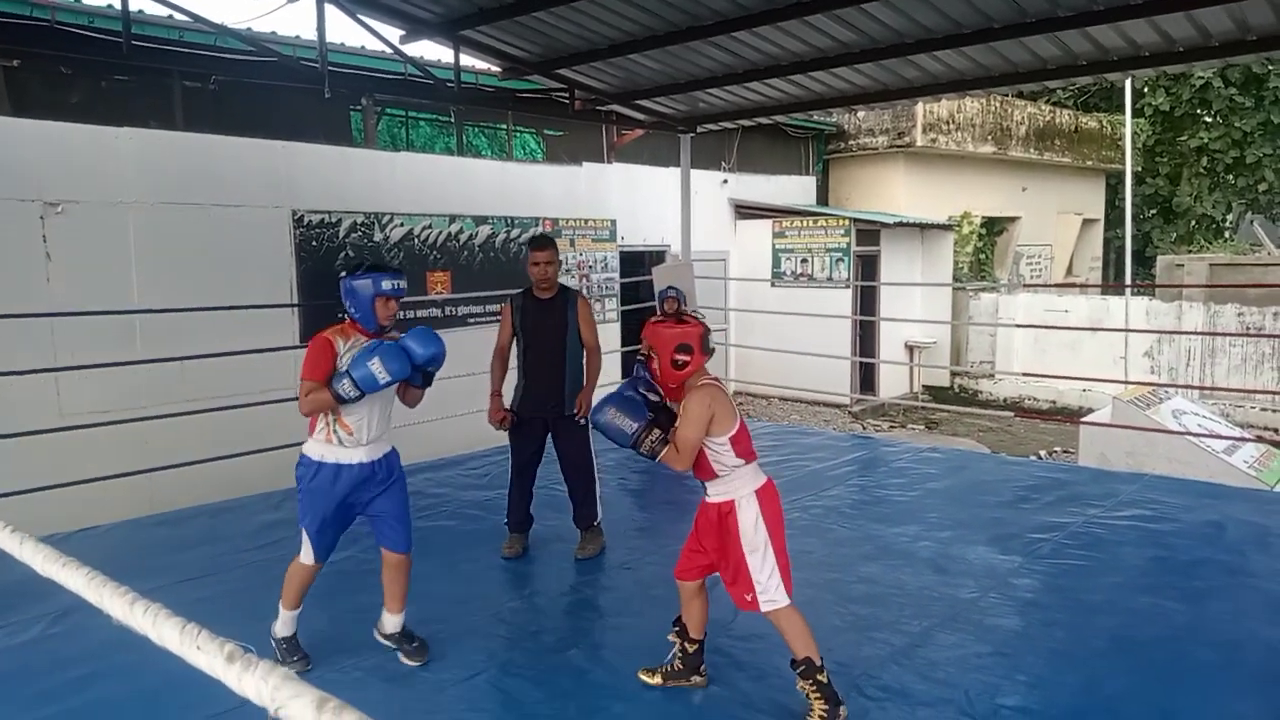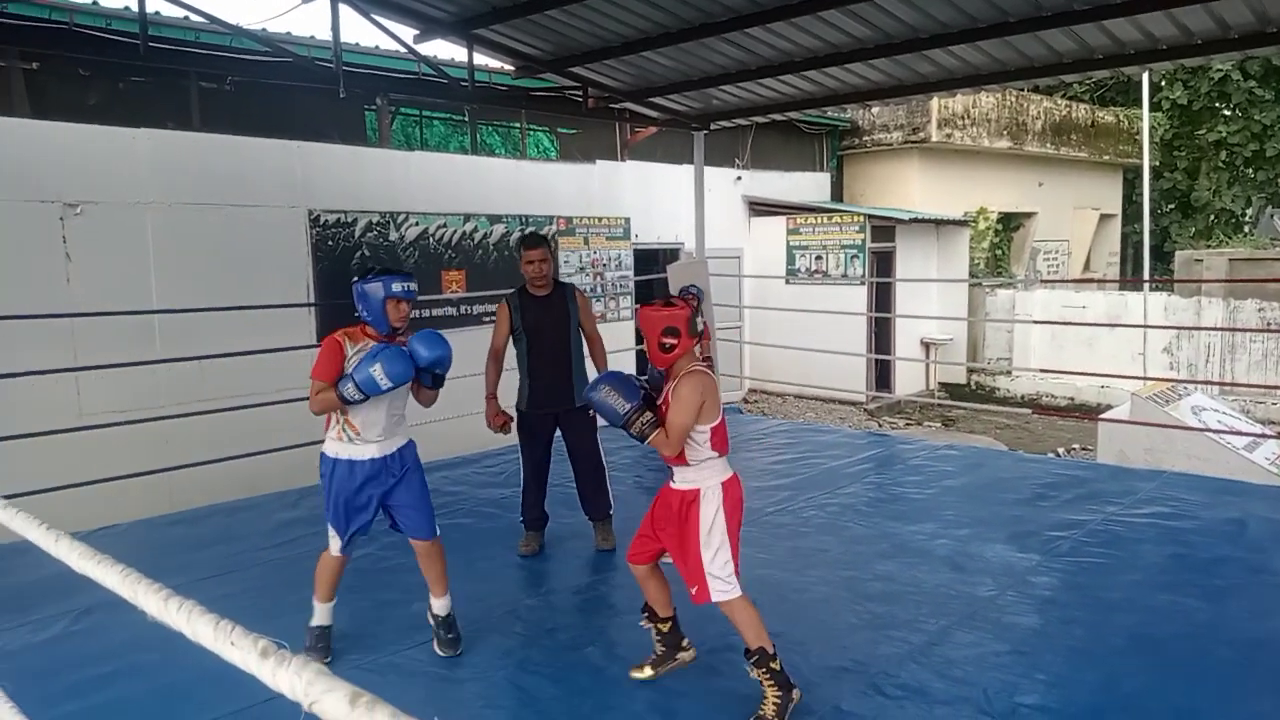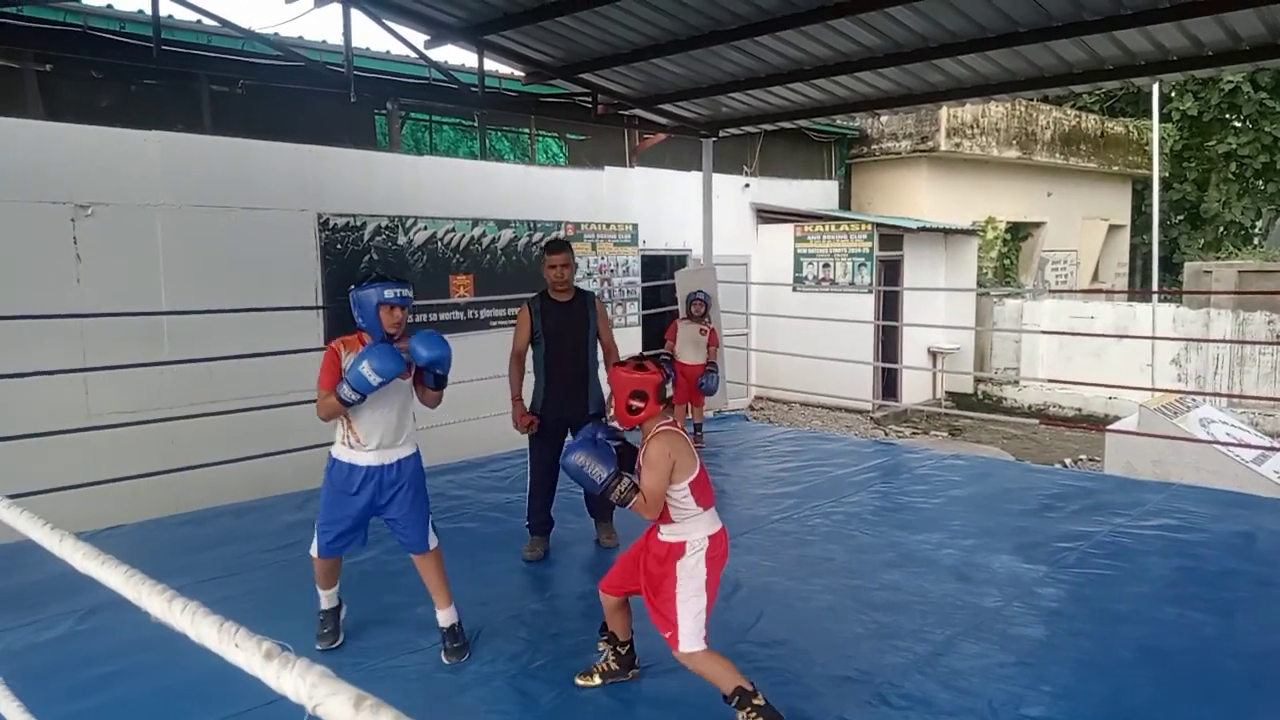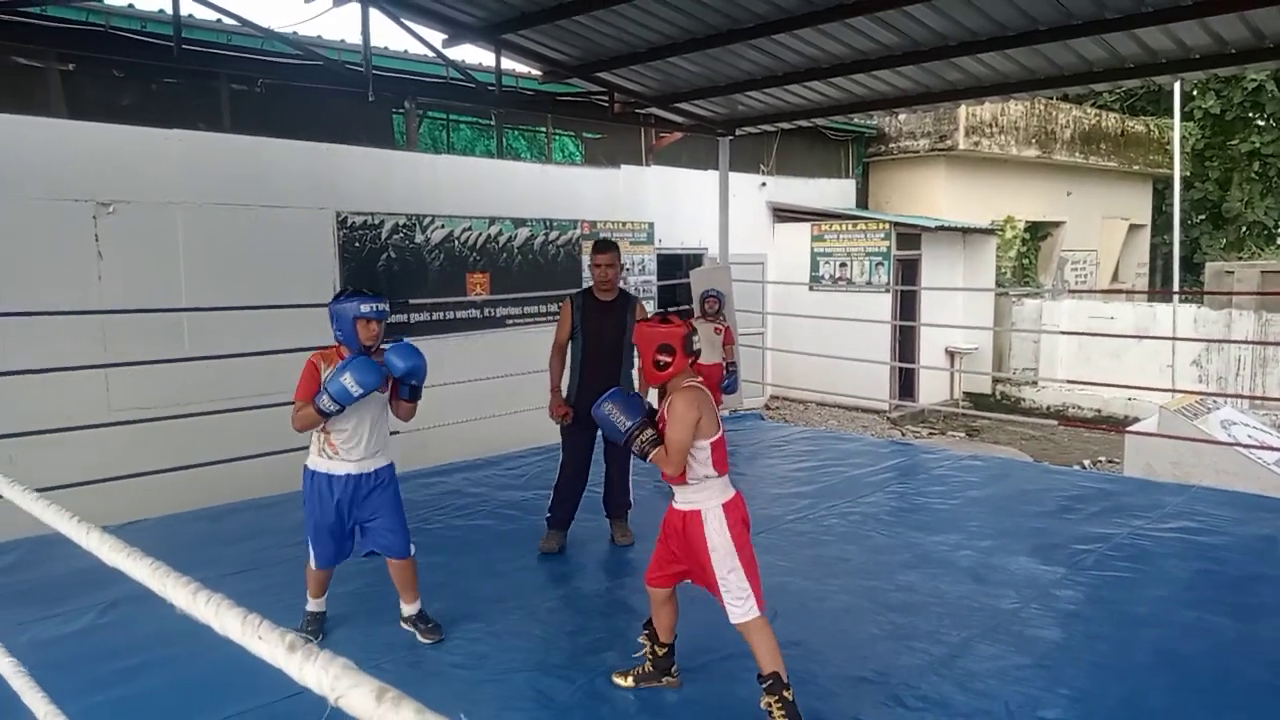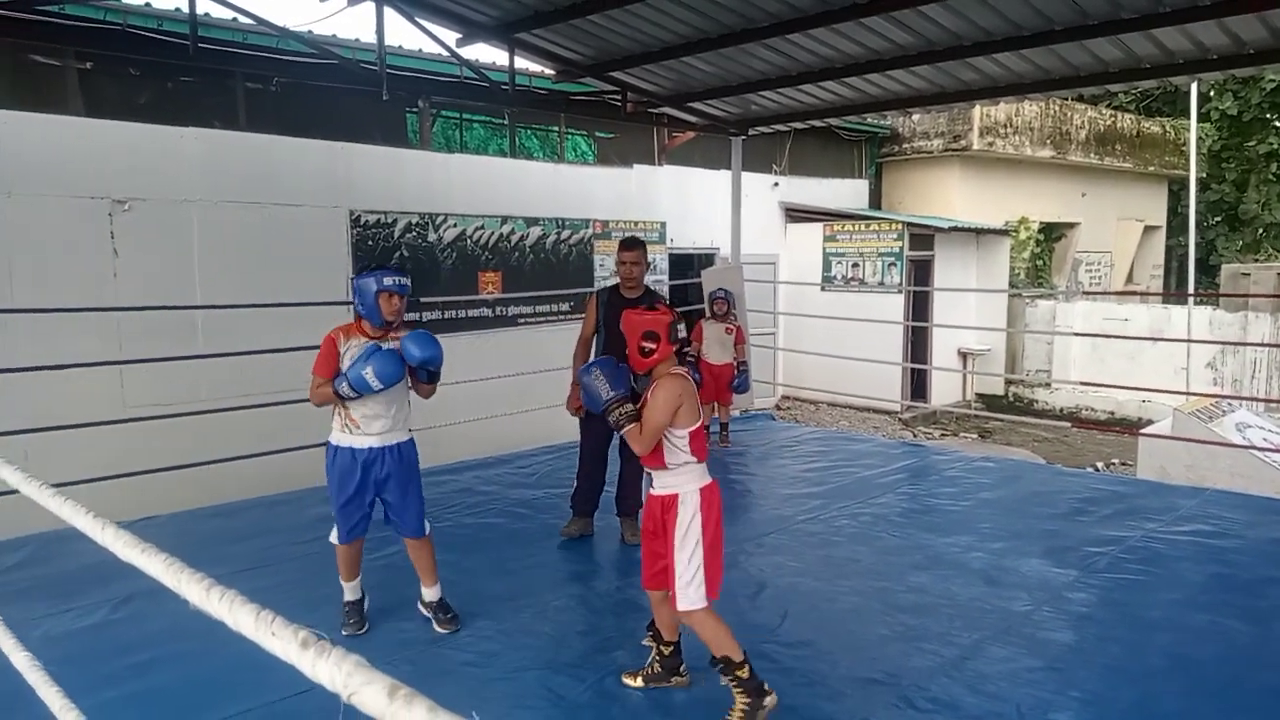
dt=0.3s
person 1, frame 1
left shoulder: (701, 397)
right shoulder: (695, 391)
left elbow: (681, 460)
right elbow: (686, 438)
left wrist: (639, 430)
right wrist: (656, 411)
left hip: (746, 503)
right hip: (718, 501)
left knee: (772, 603)
right knee: (688, 579)
right ankle: (689, 665)
person 1, frame 2
left shoulder: (692, 382)
right shoulder: (679, 376)
left elbow: (670, 446)
right elbow: (667, 426)
left wrist: (631, 412)
right wrist: (642, 402)
left hip: (709, 495)
right hip: (682, 489)
left knee: (725, 593)
right knee: (640, 561)
left ankle: (778, 684)
right ankle: (672, 644)
person 1, frame 3
left shoulder: (662, 443)
right shoulder: (655, 433)
left elbow: (651, 508)
right elbow: (648, 483)
left wrist: (611, 479)
right wrist: (619, 457)
left hip: (693, 546)
right hip: (666, 539)
left knee: (688, 650)
right knee: (611, 591)
right ankle: (621, 661)
person 1, frame 4
left shoulder: (687, 399)
right shoulder: (679, 394)
left elbow: (672, 464)
left wrist: (636, 431)
right wrist: (640, 425)
left hip: (712, 515)
right hip: (685, 509)
left knee: (744, 613)
right knee: (658, 587)
right ankle: (659, 665)
person 1, frame 5
left shoulder: (671, 386)
right shoulder: (667, 381)
left elbow: (642, 444)
right elbow: (654, 430)
left wrist: (614, 402)
right wrist: (624, 401)
left hip: (688, 500)
right hip: (665, 496)
left knee: (690, 605)
right knee: (657, 587)
right ankle: (668, 665)
person 2, frame 1
left shoulder: (394, 344)
right shoulder: (329, 343)
left elbow: (409, 400)
right elbow: (307, 404)
left wrist: (423, 372)
right wrist: (356, 382)
left hip: (379, 462)
right hip: (327, 466)
left knee: (398, 547)
right knee: (312, 555)
left ankle: (393, 628)
right ankle: (283, 633)
person 2, frame 2
left shoulder: (408, 345)
right shoulder: (340, 343)
left elbow: (426, 399)
right elbow: (317, 404)
left wrist: (434, 372)
right wrist: (359, 384)
left hip: (397, 457)
right hip: (346, 462)
left knee: (424, 536)
right knee: (336, 547)
left ankle: (441, 614)
right ankle: (320, 625)
person 2, frame 3
left shoulder: (410, 348)
right shoulder: (340, 351)
left elbow: (431, 401)
right elbow: (323, 409)
left wrist: (437, 370)
right wrist: (356, 385)
left hip: (400, 464)
right hip: (349, 467)
left knee: (422, 545)
right knee: (326, 549)
left ankle: (449, 622)
right ankle: (330, 606)
person 2, frame 4
left shoulder: (386, 362)
right shoulder: (319, 364)
left elbow: (405, 413)
right elbow: (299, 421)
left wrist: (412, 383)
right wrist: (335, 397)
left hip: (375, 474)
right hip: (327, 478)
left knee: (399, 551)
right knee: (323, 560)
left ankle: (412, 612)
right ankle: (315, 611)
person 2, frame 5
left shoulder: (407, 341)
right shoulder: (339, 340)
left elbow: (424, 392)
right elbow: (317, 395)
left wrist: (429, 369)
right wrist: (355, 384)
left hip: (397, 448)
right hip: (349, 452)
left knee: (416, 531)
right knee: (348, 533)
left ankle: (431, 598)
right ankle: (353, 599)
person 3, frame 1
left shoulder: (576, 302)
right shoulder: (514, 305)
left elbow: (592, 350)
right elbow: (502, 351)
left wrist: (587, 390)
right wrist: (496, 395)
left hip: (569, 404)
right hip: (525, 405)
left knee: (579, 467)
right knee: (521, 469)
left ankle: (590, 529)
right ankle: (518, 530)
person 3, frame 2
left shoulder: (574, 296)
right shoulder: (510, 305)
left elbow: (593, 339)
right elbow: (496, 353)
right wrist: (491, 398)
left hip: (576, 399)
right hip: (532, 403)
left knee: (588, 461)
right knee: (533, 467)
left ankle: (602, 522)
right ankle: (533, 528)
person 3, frame 3
left shoulder: (593, 305)
right shoulder: (531, 309)
left elbow: (609, 349)
right elbow: (518, 356)
right wrist: (517, 401)
left hip: (589, 404)
right hip: (546, 406)
right knee: (541, 472)
left ankle: (603, 521)
right ankle: (538, 534)
person 3, frame 4
left shoulder: (633, 307)
right shoulder: (573, 304)
right elbow: (559, 349)
left wrist: (643, 393)
right wrist: (555, 392)
right hip: (579, 400)
left knee: (619, 463)
right knee: (572, 465)
left ankle: (618, 520)
right ankle: (557, 528)
person 3, frame 5
left shoulder: (658, 305)
right shoulder: (599, 300)
right elbow: (585, 342)
right wrist: (576, 385)
left knee: (634, 458)
right knee: (591, 457)
left ankle: (629, 518)
right ankle: (583, 517)
